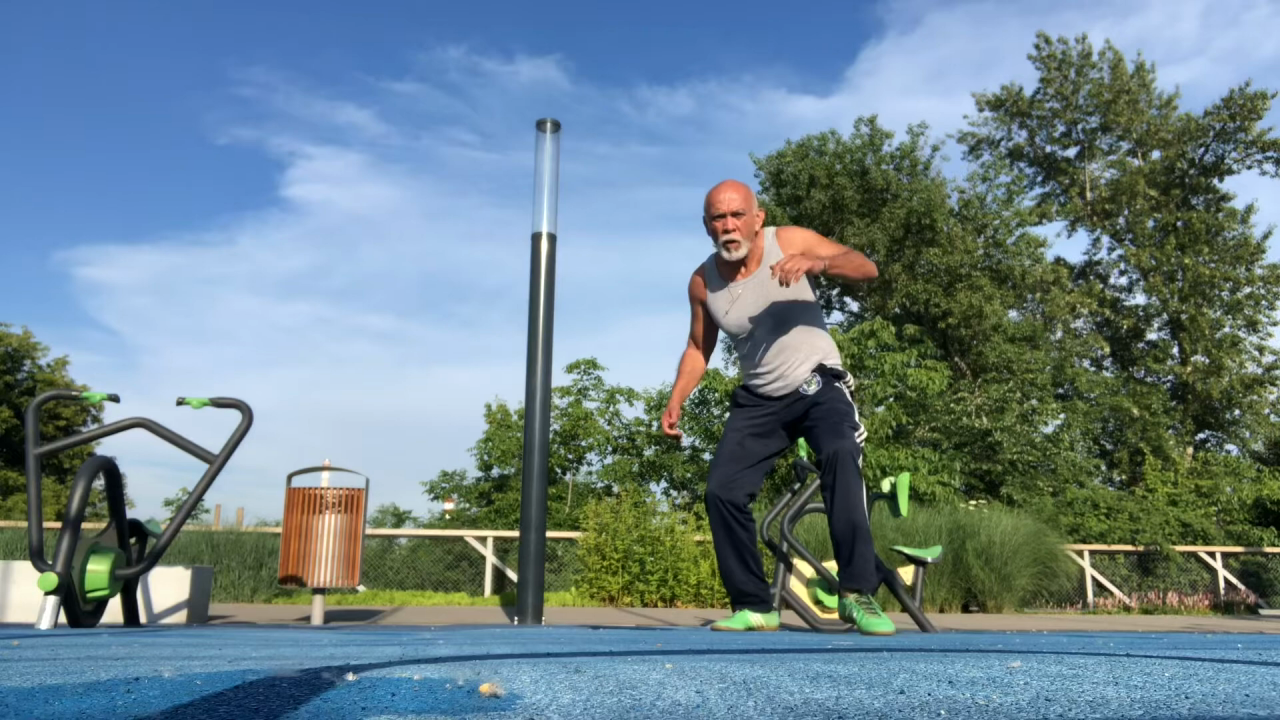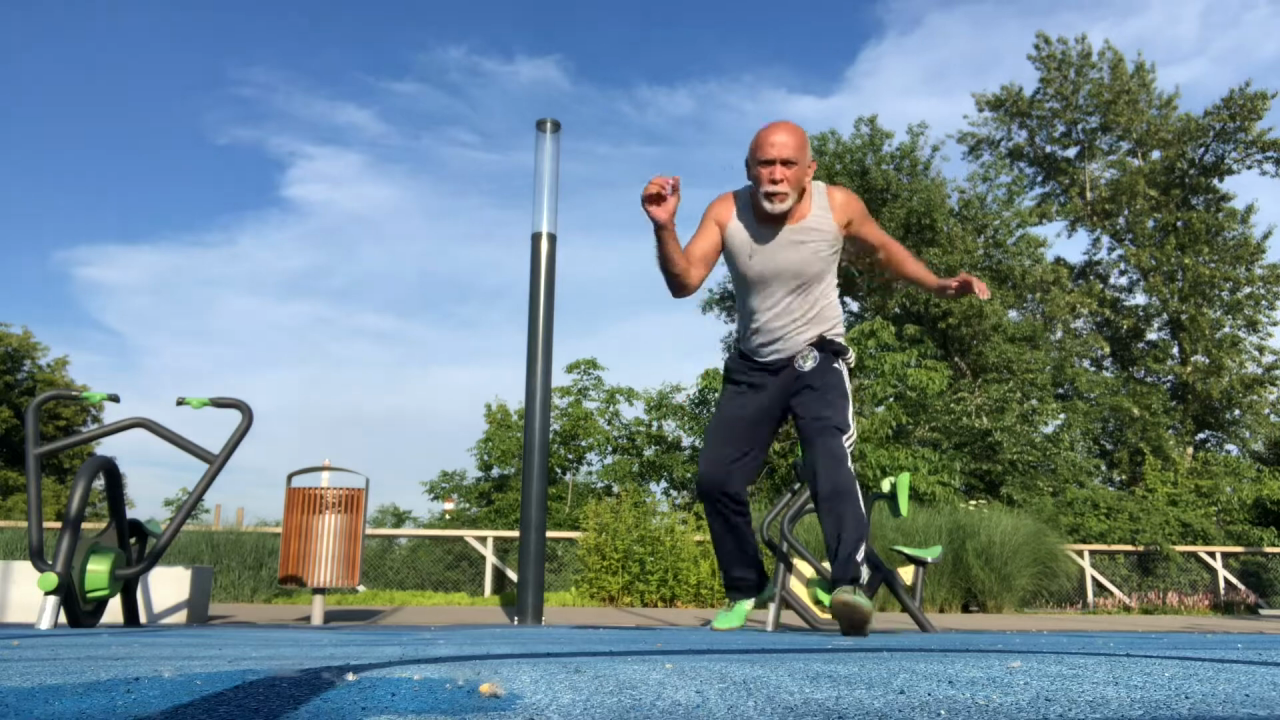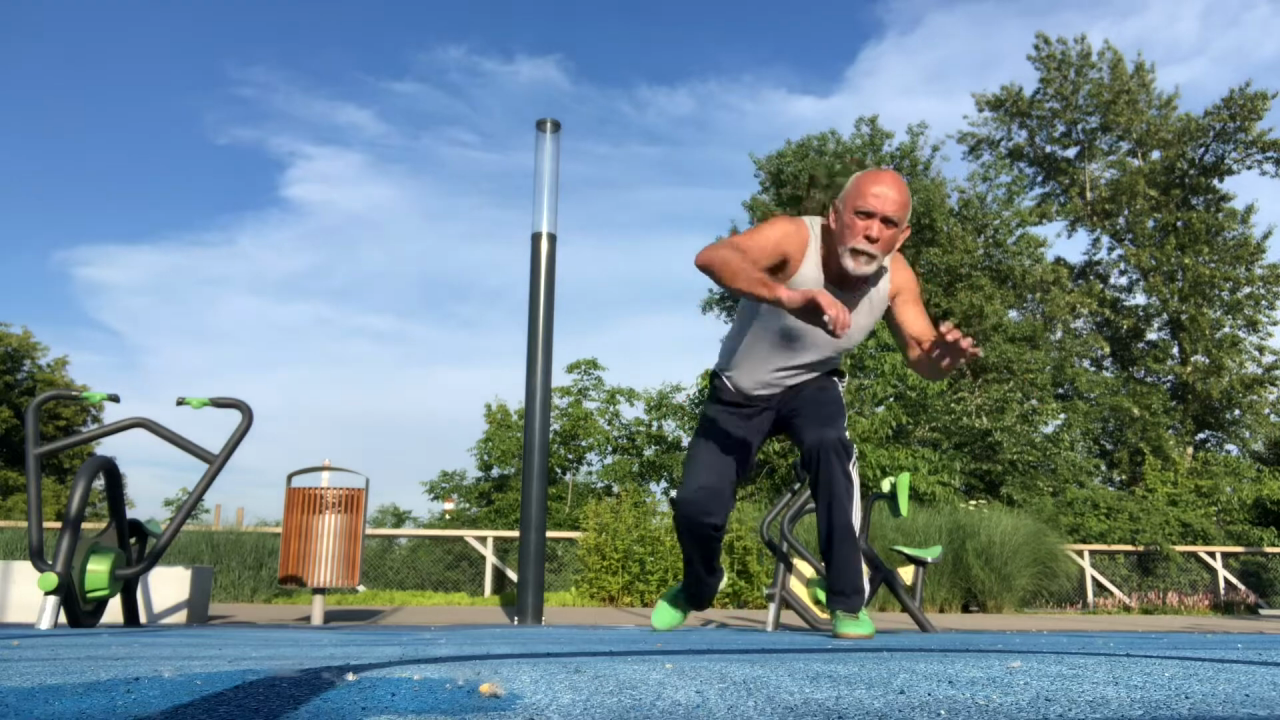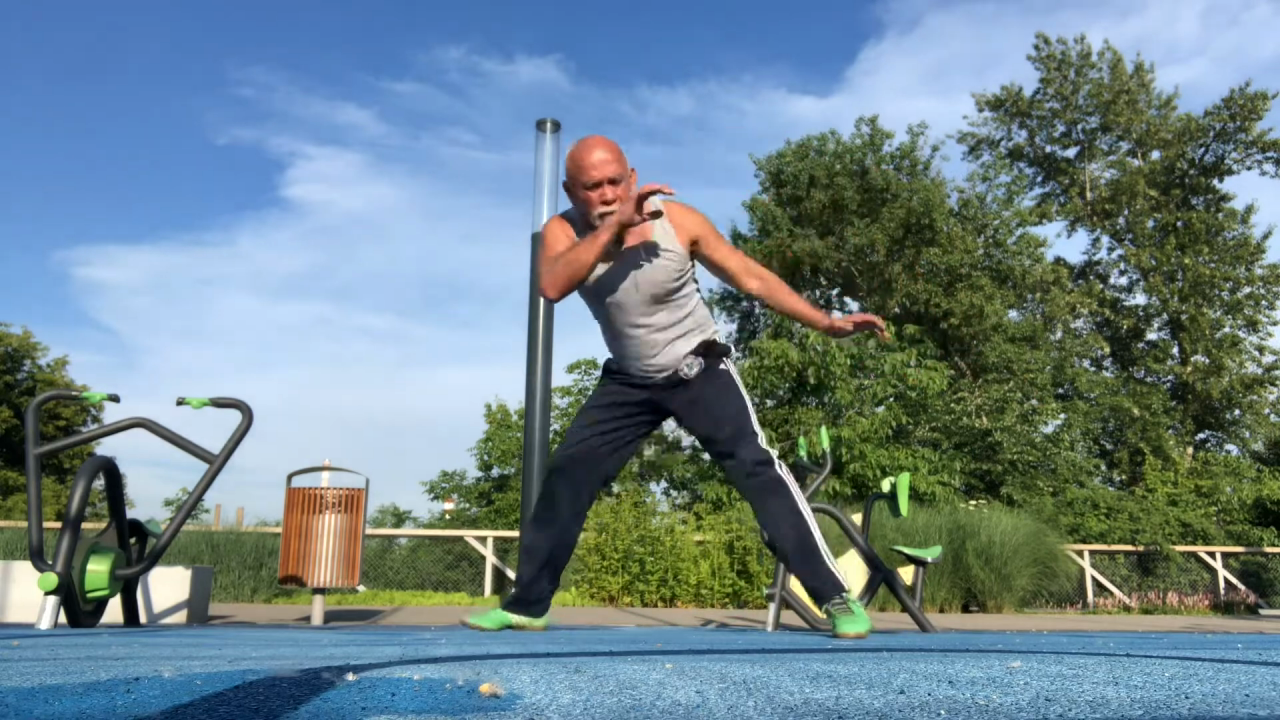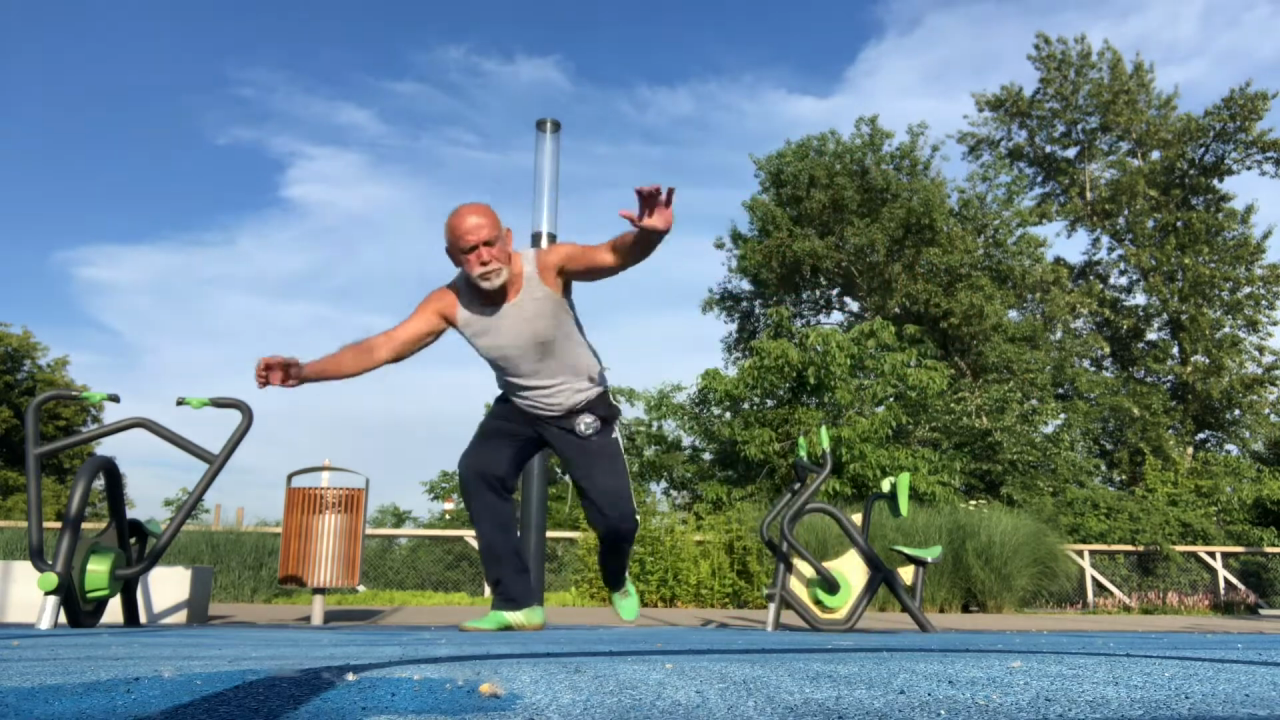
dt=0.5s
person 1, frame 1
left shoulder: (791, 242)
right shoulder: (703, 280)
left elbow: (865, 268)
right elbow: (699, 346)
left wrist: (813, 263)
right wrist: (675, 405)
left hip: (822, 386)
right hip: (762, 401)
left knee: (842, 463)
right knee: (722, 493)
left ankle: (857, 596)
right ankle: (754, 605)
person 1, frame 2
left shoulder: (838, 203)
right shoulder: (726, 211)
left elbow: (884, 249)
right elbow: (683, 284)
left wrist: (941, 285)
right wrist: (664, 225)
left hip: (818, 362)
right hip: (754, 369)
left knee: (828, 450)
right knee: (715, 479)
left ankle: (847, 587)
right ankle: (747, 590)
person 1, frame 3
left shoulder: (899, 270)
right shoulder: (792, 236)
left elbow: (922, 356)
right elbow: (711, 258)
left wrist: (945, 352)
right wrist: (795, 296)
left hip: (812, 387)
right hip: (736, 391)
left knee: (829, 454)
right knee: (697, 506)
left ankle: (847, 604)
right ankle: (696, 590)
person 1, frame 4
left shoulder: (679, 219)
right shoulder: (564, 230)
left elbow: (751, 275)
right elbow: (552, 286)
left wrist: (830, 323)
right wrist: (613, 226)
left hip: (697, 366)
right hip: (629, 380)
left knee: (750, 461)
right knee: (567, 472)
left ankle: (832, 594)
right ankle: (527, 603)
person 1, frame 5
left shoulder: (548, 266)
right shoulder: (451, 301)
left elbow: (619, 256)
right elbow: (384, 346)
left wrist: (648, 235)
right wrist: (301, 369)
left hip: (583, 411)
right hip: (518, 410)
left knee: (616, 516)
right knee: (479, 476)
left ankle: (615, 578)
right ankle: (518, 603)
